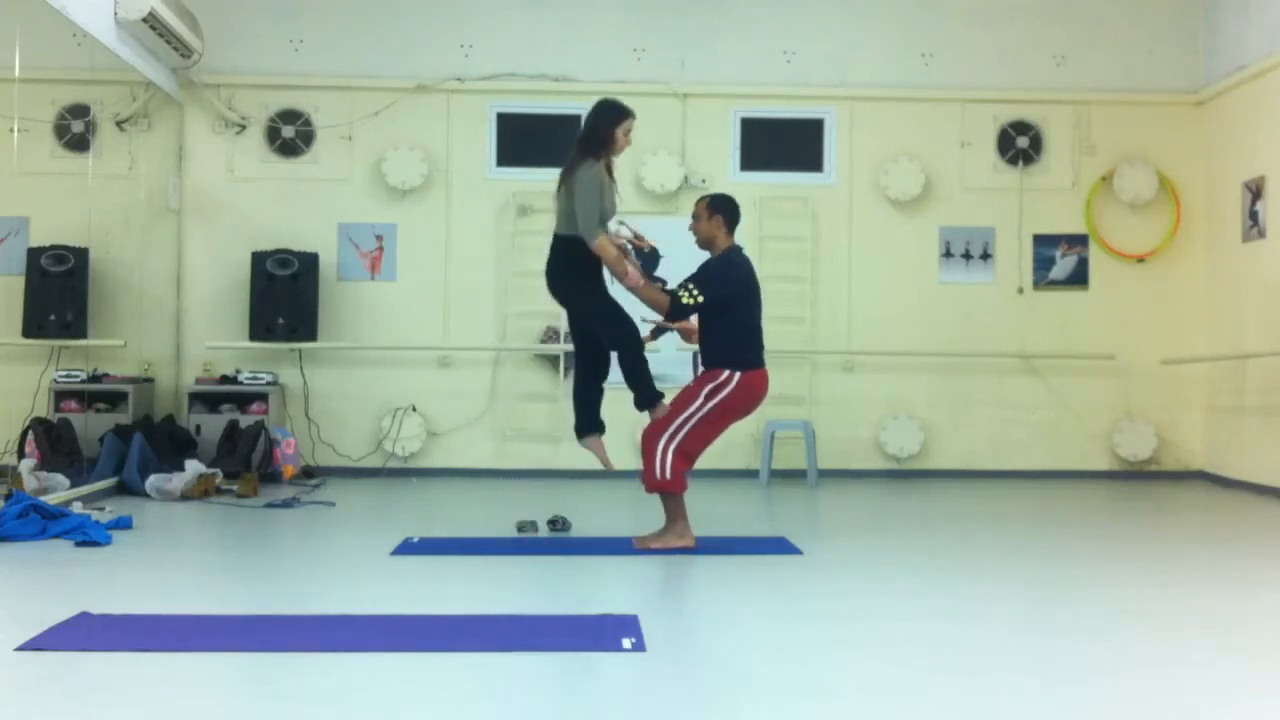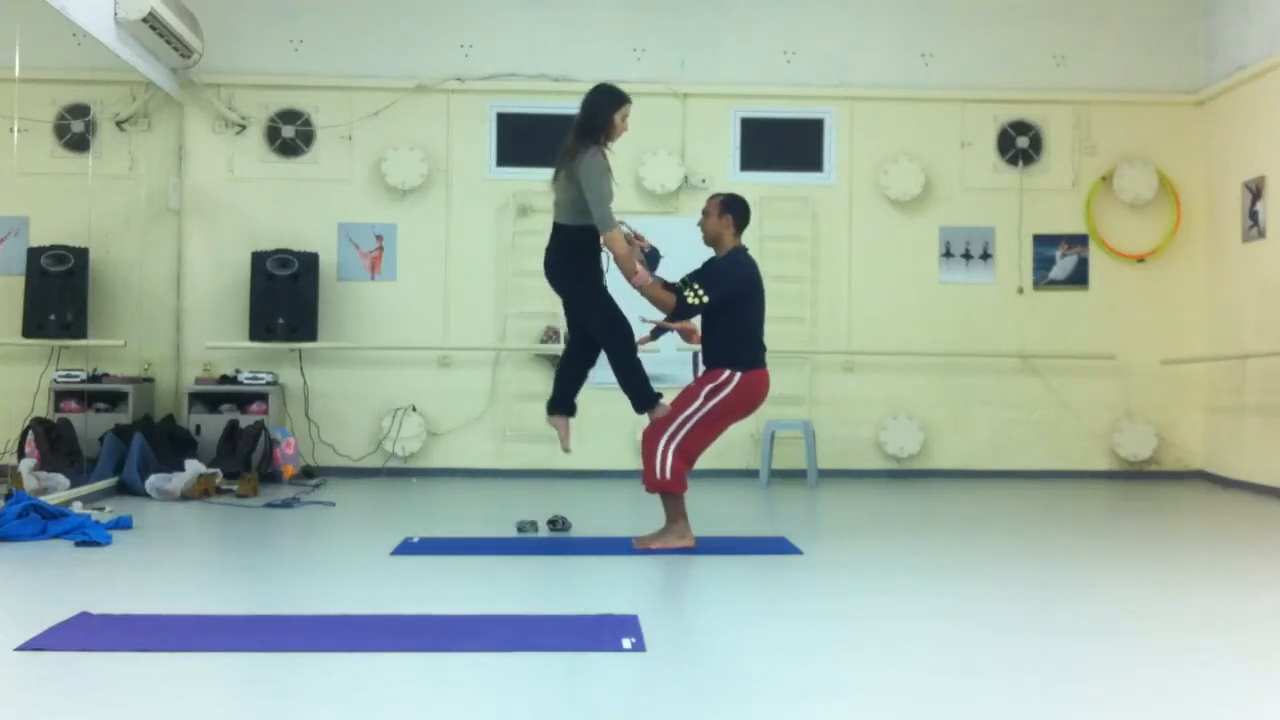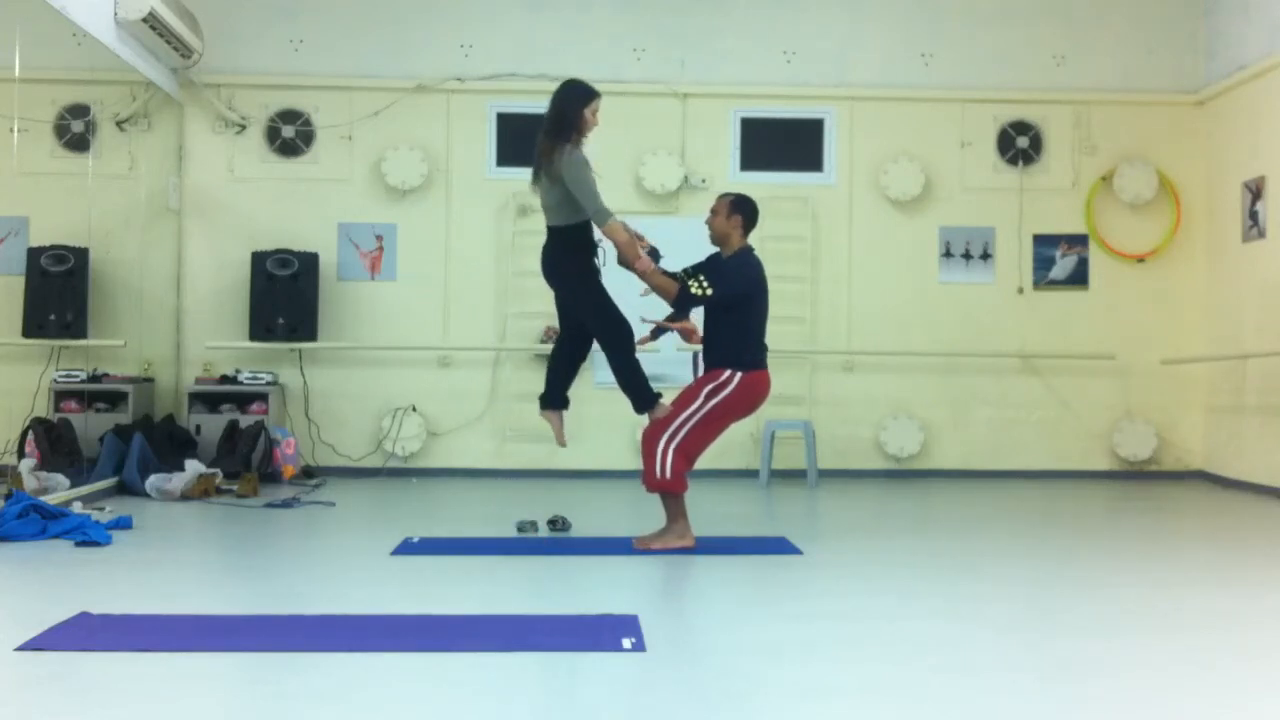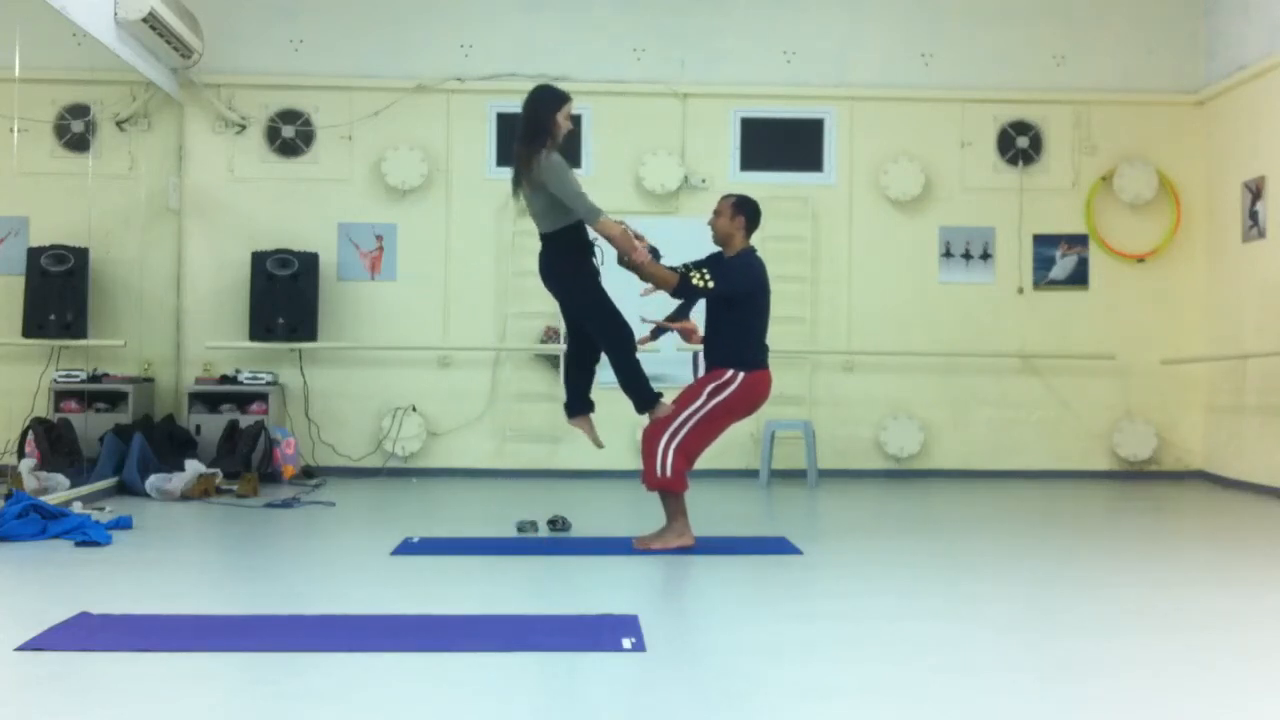
dt=0.3s
person 1, frame 1
left shoulder: (600, 170)
right shoulder: (587, 171)
right elbow: (588, 230)
left wrist: (620, 249)
right wrist: (620, 267)
left hip: (582, 268)
right hip: (569, 269)
left knee: (593, 353)
right knee: (624, 333)
left ankle: (590, 431)
right ankle: (653, 407)
person 1, frame 2
left shoulder: (585, 154)
right shoulder: (590, 158)
right elbow: (602, 219)
left wrist: (624, 243)
right wrist: (628, 263)
left hip: (576, 255)
right hip: (570, 259)
left knee: (586, 337)
right knee: (616, 332)
left ankle: (560, 410)
right ankle: (650, 406)
person 1, frame 3
left shoulder: (557, 153)
right shoulder: (568, 157)
right elbow: (595, 210)
left wrist: (622, 233)
right wrist: (630, 250)
left hip: (566, 254)
right hip: (570, 257)
left knee: (576, 334)
right knee: (615, 332)
left ankle: (553, 405)
right ankle: (650, 406)
person 1, frame 4
left shoulder: (535, 159)
right shoulder: (547, 162)
left elbow: (574, 209)
right elbow: (583, 208)
left wrist: (616, 231)
right wrist: (625, 242)
left hip: (564, 258)
right hip: (566, 261)
left knee: (584, 338)
right knee: (616, 334)
left ankle: (578, 410)
right ankle: (652, 406)
person 2, frame 1
left shoulder: (728, 267)
right shoulder: (721, 265)
left elbow: (675, 308)
right elbow: (678, 300)
left wrist: (630, 281)
left hip: (735, 379)
right hip: (730, 375)
left knee: (662, 440)
right knee: (664, 438)
left ankle: (679, 531)
right ankle: (675, 528)
person 2, frame 2
left shoulder: (735, 268)
right shoulder: (720, 265)
left elbow: (680, 308)
right elbow: (676, 291)
left wrist: (638, 280)
left hip: (737, 379)
right hip: (730, 375)
left knee: (662, 440)
right knee: (665, 438)
left ankle: (679, 530)
right ankle: (675, 527)
person 2, frame 3
left shoulder: (741, 268)
right shoulder: (721, 263)
left elbow: (684, 298)
right elbow: (677, 281)
left wrist: (643, 270)
left hip: (738, 379)
right hip: (729, 375)
left knee: (663, 439)
right knee: (665, 437)
left ankle: (679, 530)
right ankle: (676, 527)
person 2, frame 4
left shoulder: (745, 267)
right shoulder: (723, 262)
left elbow: (682, 287)
right elbow: (677, 276)
left wrist: (638, 258)
right wrist: (633, 256)
left hip: (740, 379)
right hip: (730, 375)
left knee: (663, 438)
right knee: (666, 437)
left ankle: (679, 529)
right ankle: (675, 526)
